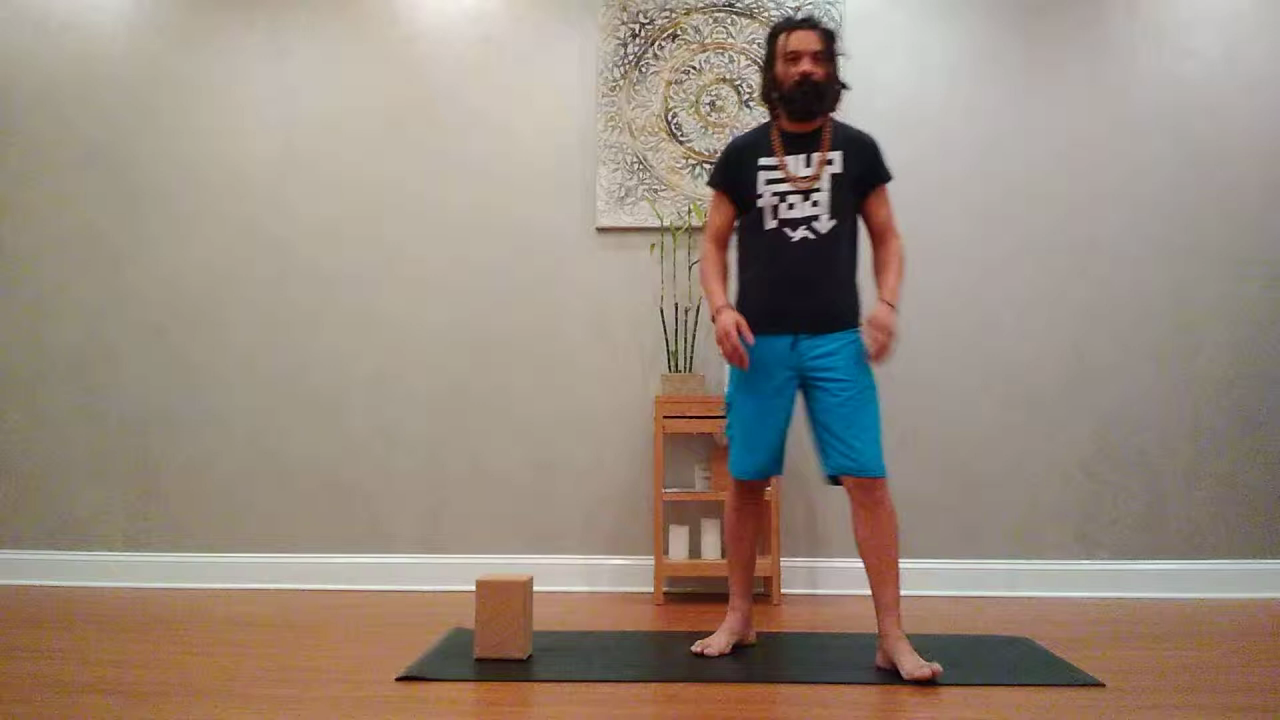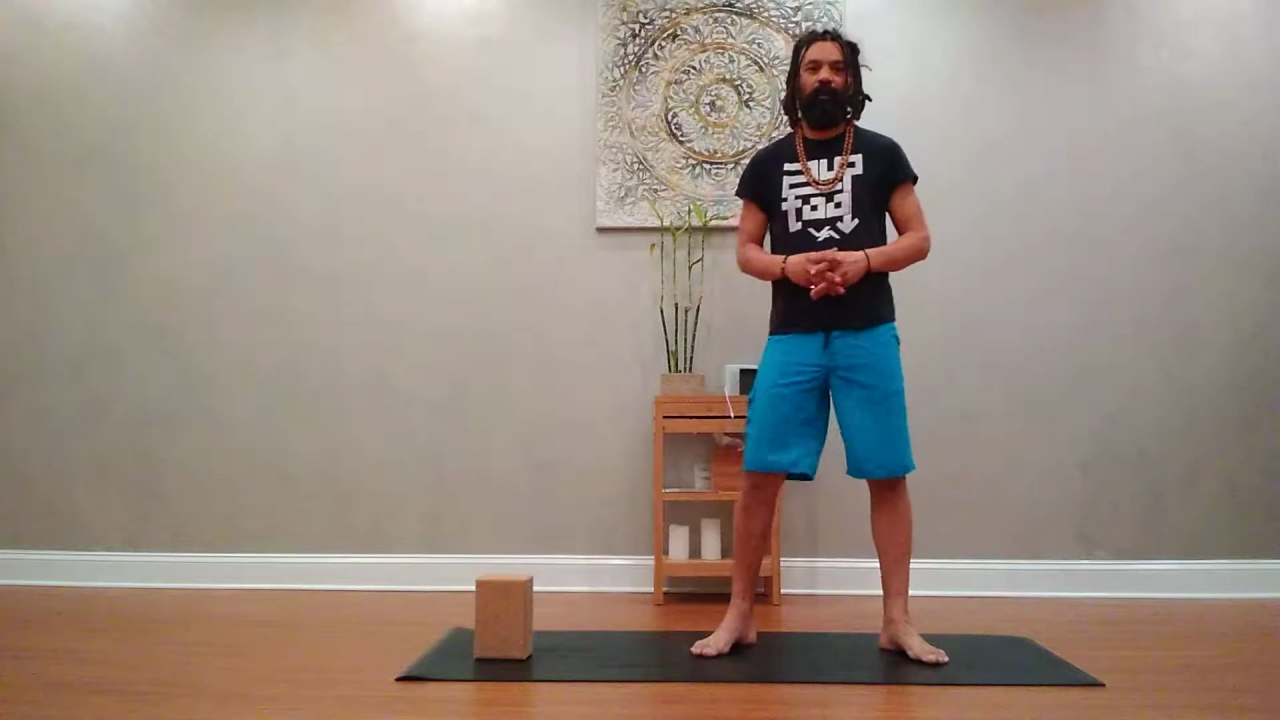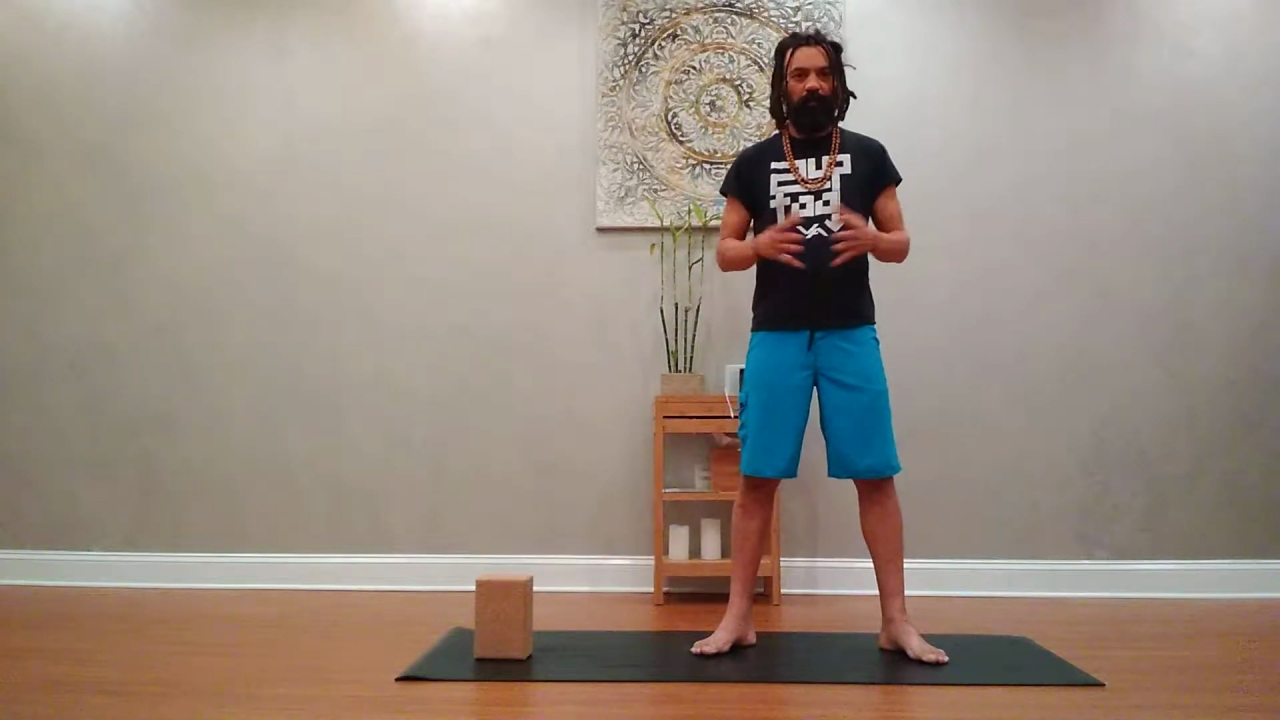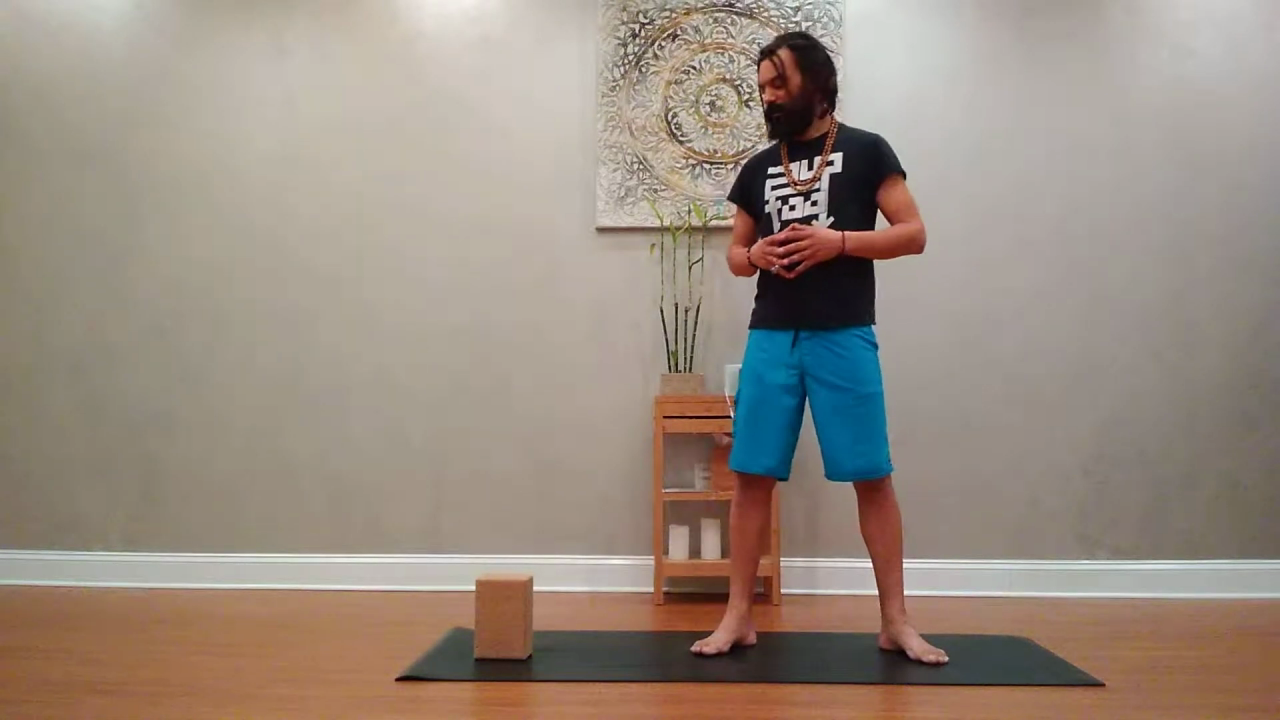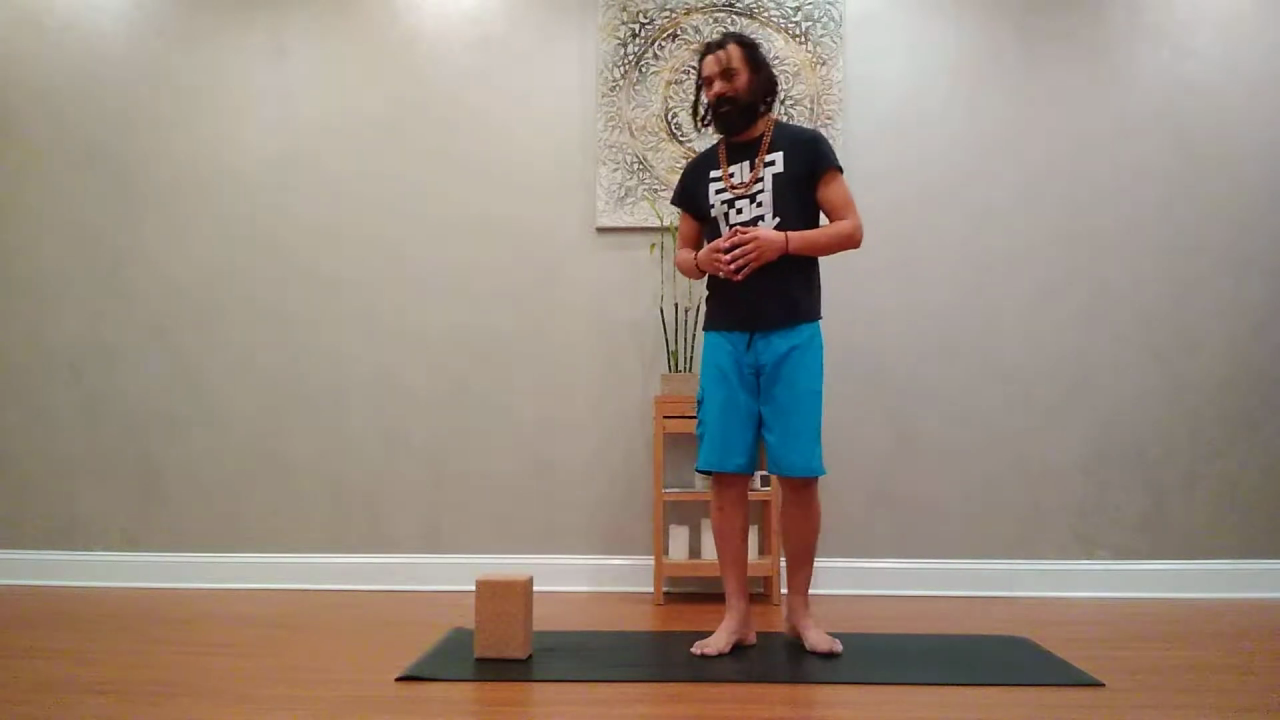
dt=1s
person 1, frame 1
left shoulder: (859, 149)
right shoulder: (742, 153)
left elbow: (888, 238)
right elbow: (713, 242)
left wrist: (887, 302)
right wrist: (720, 308)
left hip: (836, 341)
right hip: (762, 341)
left knee: (868, 480)
right knee: (746, 480)
left ankle: (891, 636)
right ankle: (738, 618)
person 1, frame 2
left shoulder: (883, 154)
right shoulder: (768, 163)
left elbow: (918, 239)
right elbow: (746, 251)
left wrist: (866, 260)
right wrist: (789, 266)
left hip: (868, 334)
right hip: (791, 337)
left knee: (888, 477)
right knee: (761, 474)
left ankle: (897, 621)
right ankle: (739, 616)
person 1, frame 3
left shoulder: (867, 154)
right shoulder: (753, 162)
left elbow: (900, 242)
right elbow: (724, 251)
left wrist: (867, 238)
right wrist: (762, 244)
left hip: (851, 336)
right hip: (776, 338)
left knee: (875, 476)
right knee: (758, 478)
left ankle: (896, 621)
right ankle: (738, 616)
person 1, frame 4
left shoulder: (865, 150)
right shoulder: (759, 167)
left elbow: (913, 234)
right elbow: (734, 253)
left wrist: (837, 241)
right wrist: (757, 254)
left hip: (844, 337)
right hip: (770, 338)
left knee: (871, 477)
right knee: (752, 476)
left ankle: (895, 621)
right ankle: (738, 616)
person 1, frame 5
left shoulder: (804, 147)
right shoulder: (700, 170)
left elbow: (850, 229)
right elbow: (682, 254)
left wrist: (779, 241)
right wrist: (704, 259)
left hip: (793, 334)
right hip: (725, 337)
left knee: (799, 475)
right knee: (726, 475)
left ankle: (799, 610)
right ankle: (736, 614)
